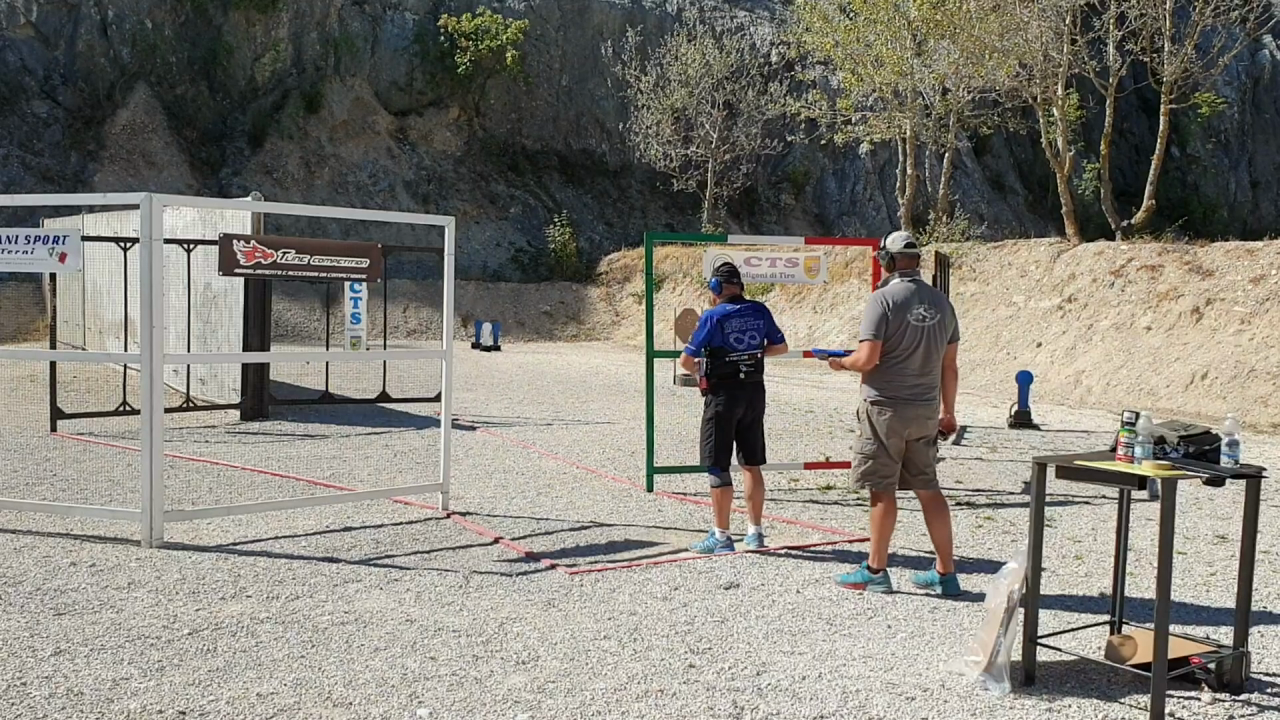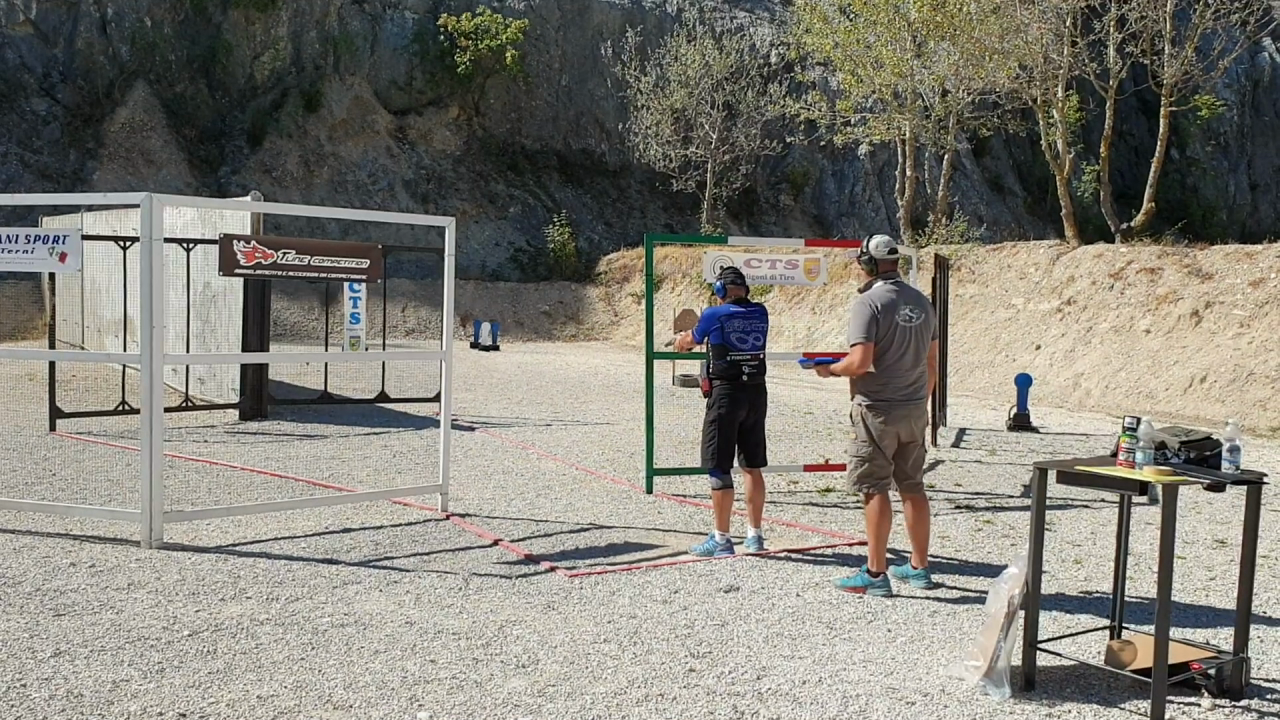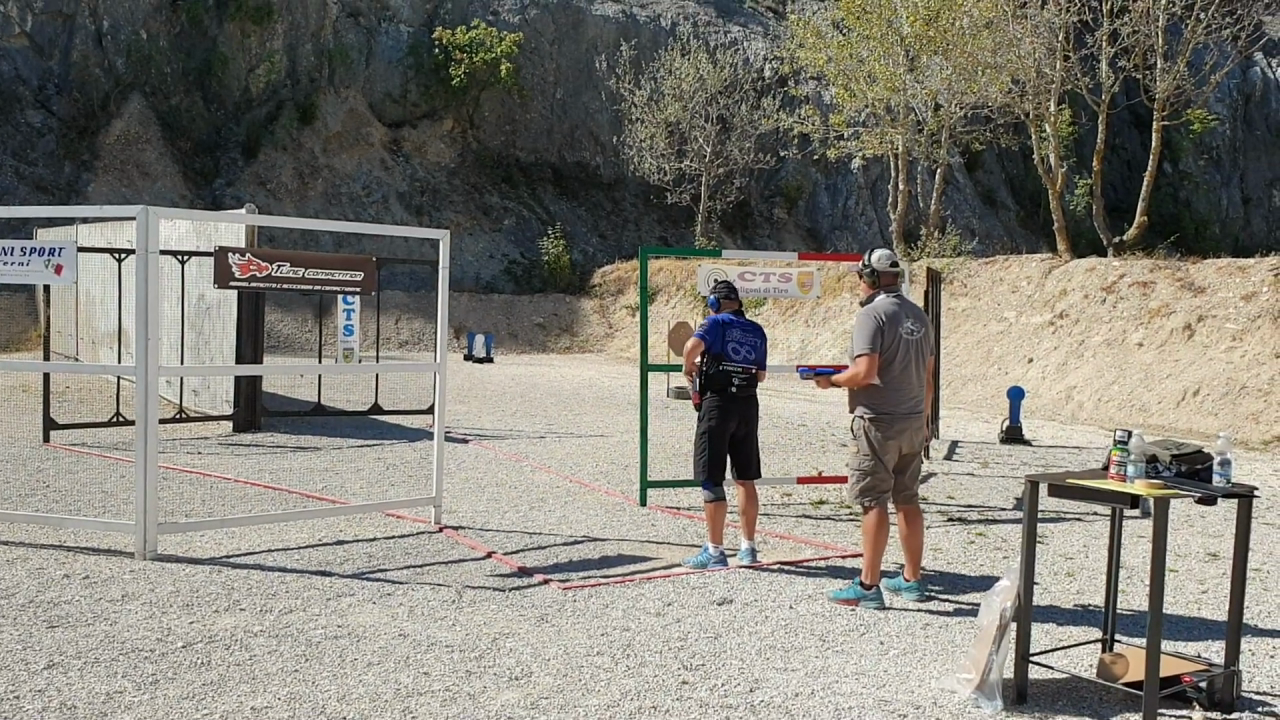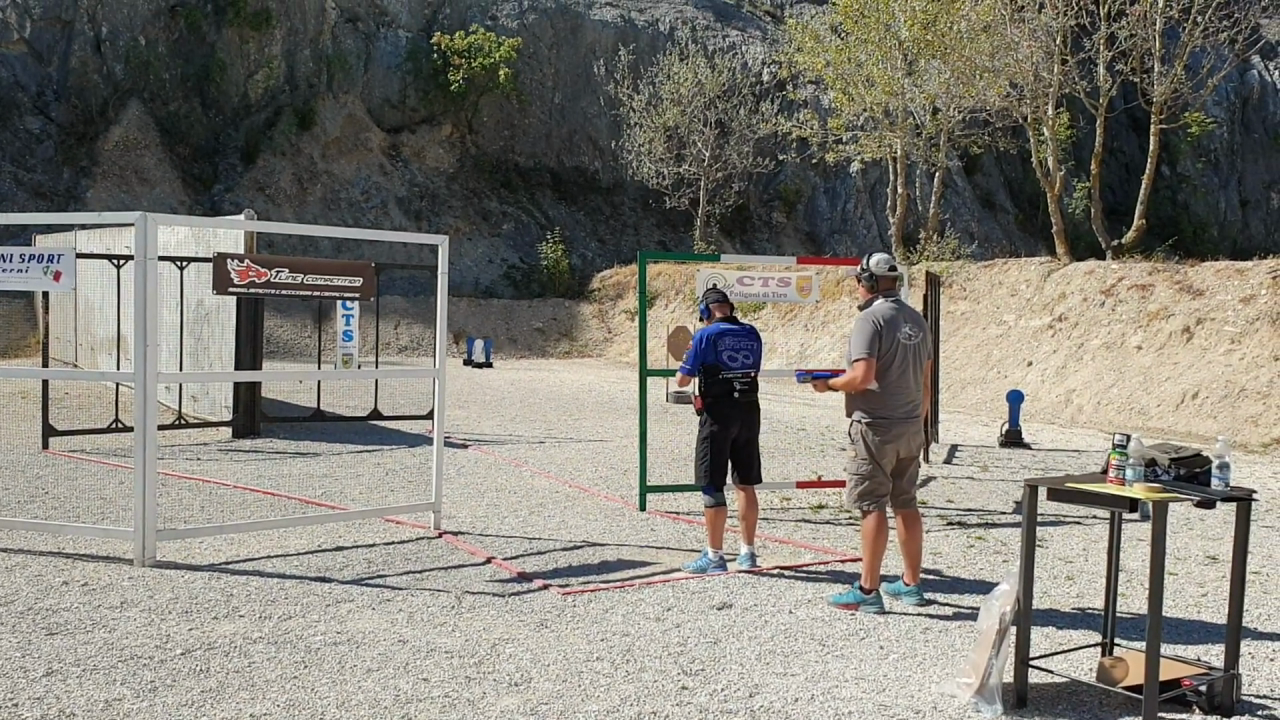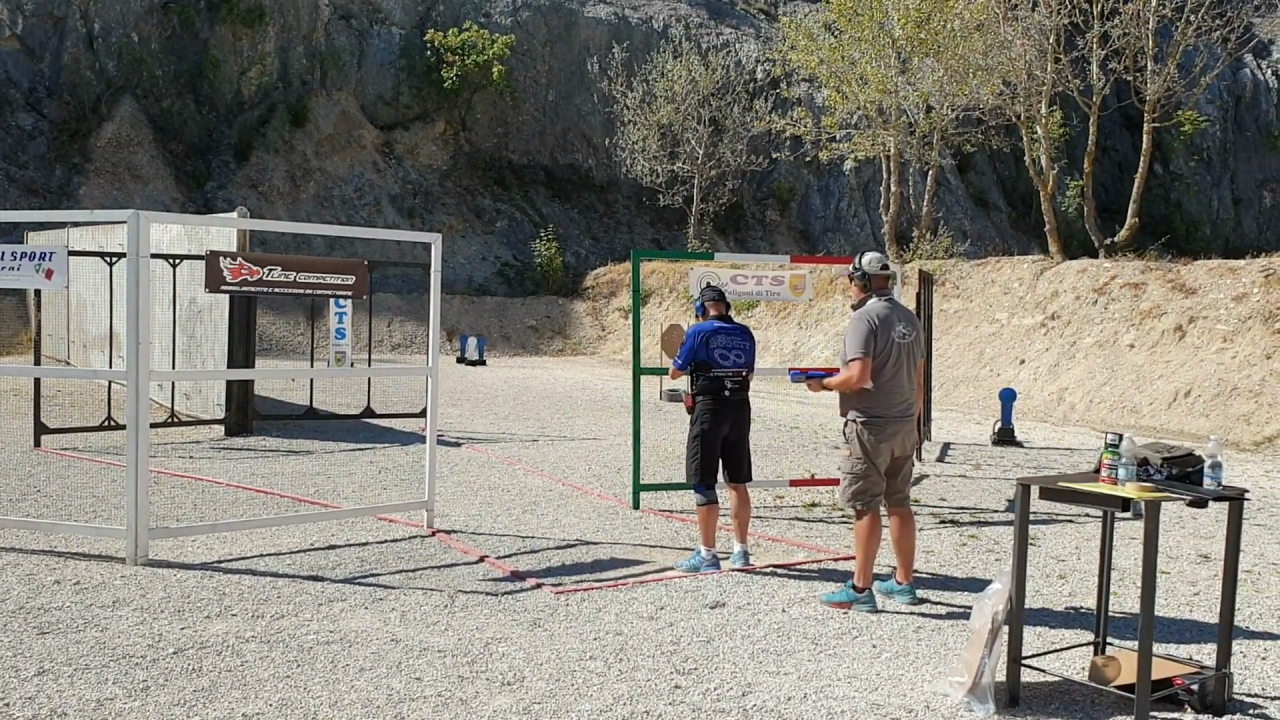
dt=1s
person 1, frame 1
left shoulder: (883, 299)
right shoulder: (941, 301)
left elbow: (867, 358)
right elbow: (949, 366)
left wrist: (841, 362)
right wrist: (948, 411)
left hip: (884, 408)
right hip: (925, 410)
left knee: (882, 489)
right knee: (928, 488)
left ankle: (875, 571)
right ankle: (945, 573)
person 1, frame 2
left shoulder: (868, 302)
right shoulder: (920, 301)
left elbow: (861, 362)
right elbow: (931, 361)
left wrist: (830, 369)
left hip: (877, 410)
right hip: (914, 410)
left knee: (874, 489)
right knee: (913, 488)
left ankle: (875, 573)
right ankle: (919, 568)
person 1, frame 3
left shoulder: (872, 314)
right shoulder: (918, 315)
left elbow: (864, 372)
right elbow: (927, 377)
left wrist: (832, 380)
right wrist: (923, 420)
left hip: (878, 423)
right hip: (912, 423)
left knee: (873, 502)
right knee: (907, 499)
left ankle: (868, 586)
right ankle: (911, 580)
person 1, frame 4
left shoulder: (870, 319)
right shoulder: (916, 320)
left elbow: (862, 377)
right elbow: (925, 382)
left wrist: (829, 384)
left hip: (876, 428)
right hip: (910, 428)
left knee: (872, 506)
right knee: (906, 504)
left ankle: (868, 590)
right ankle: (911, 584)
person 1, frame 5
left shoulder: (865, 318)
right shoulder: (909, 318)
left elbow: (858, 376)
right elbow: (918, 380)
left wrist: (824, 384)
left hip: (870, 427)
right hip: (904, 427)
left knee: (866, 506)
right knee: (899, 503)
left ankle: (861, 589)
right ankle: (903, 583)
person 2, frame 1
left shoulder: (713, 316)
right shoulder: (760, 312)
left elbow: (687, 360)
right elbow: (779, 348)
left wrist: (697, 367)
left hip: (723, 393)
right hip: (754, 391)
left knee: (718, 467)
right knee: (752, 464)
left ankle: (721, 536)
right ankle: (755, 532)
person 2, frame 2
left shoulder: (714, 315)
right shoulder: (760, 313)
left elbow: (692, 339)
left wrist: (681, 341)
left hip: (726, 394)
right hip: (756, 393)
left knee: (719, 469)
right knee: (753, 466)
left ankle: (721, 539)
right ankle: (754, 535)
person 2, frame 3
left shoulder: (716, 322)
right shoulder: (757, 331)
left elbow: (693, 345)
right elbow: (761, 375)
left wrist: (689, 366)
left hip: (717, 405)
right hip: (748, 406)
left knee: (711, 481)
right knee: (746, 478)
left ankle: (715, 551)
right ankle: (748, 547)
person 2, frame 4
left shoulder: (706, 335)
right shoulder: (752, 334)
left elbow: (682, 380)
left wrist: (695, 366)
left hip: (718, 412)
right hip: (749, 410)
left knee: (712, 486)
right knee: (746, 483)
left ankle: (714, 556)
right ankle: (747, 551)
person 2, frame 5
left shoulder: (699, 331)
right shoulder: (745, 334)
left elbow: (674, 373)
left hip: (709, 409)
right hip: (740, 409)
left knee: (704, 484)
right knee: (738, 481)
left ankle: (707, 554)
right ankle: (741, 550)
